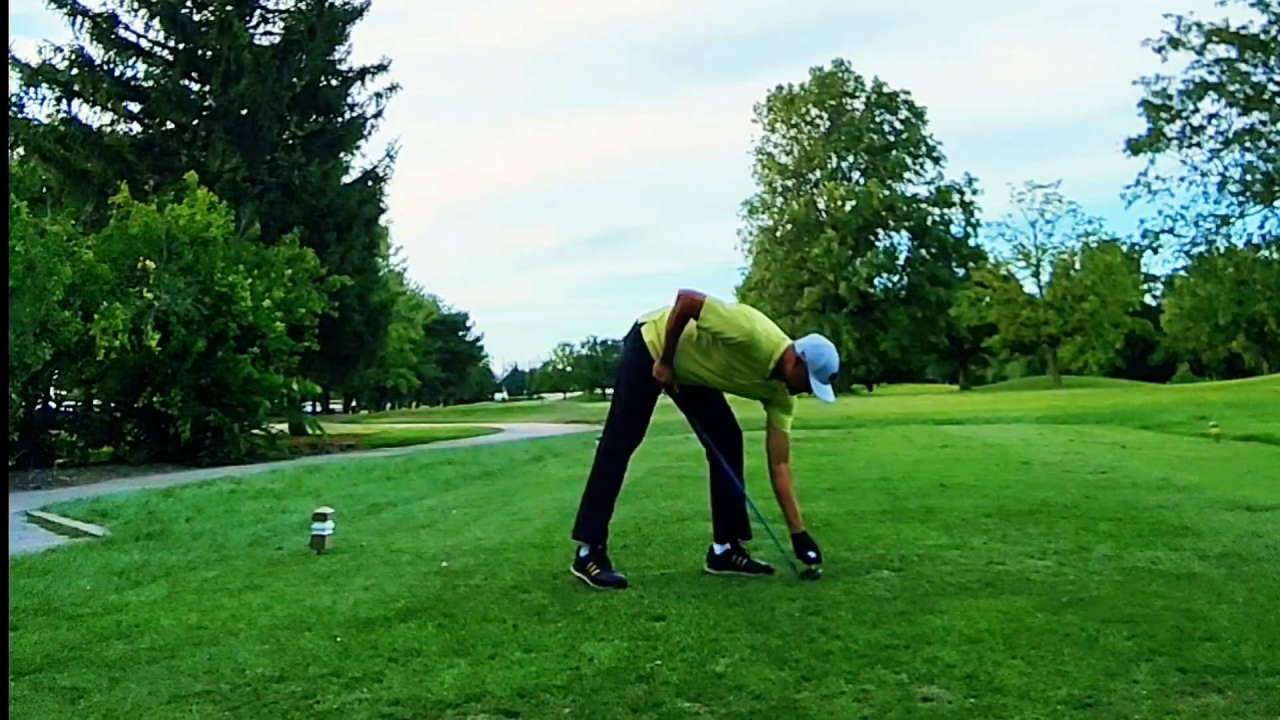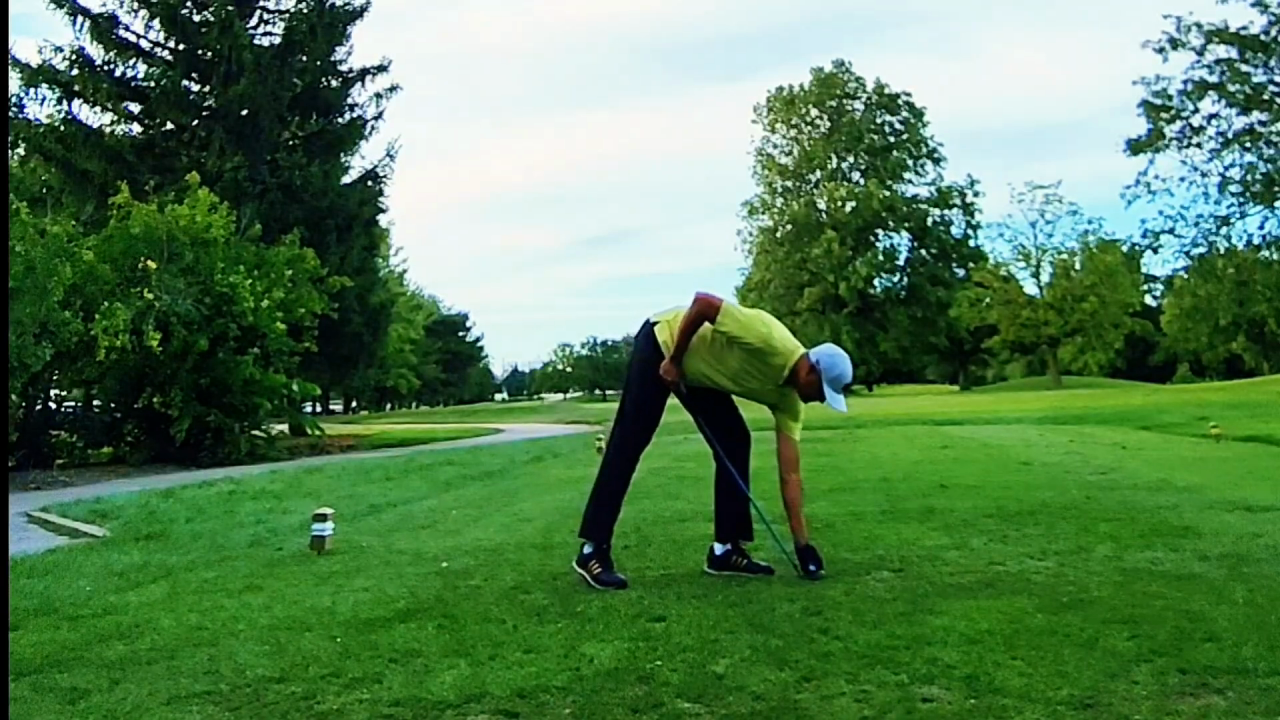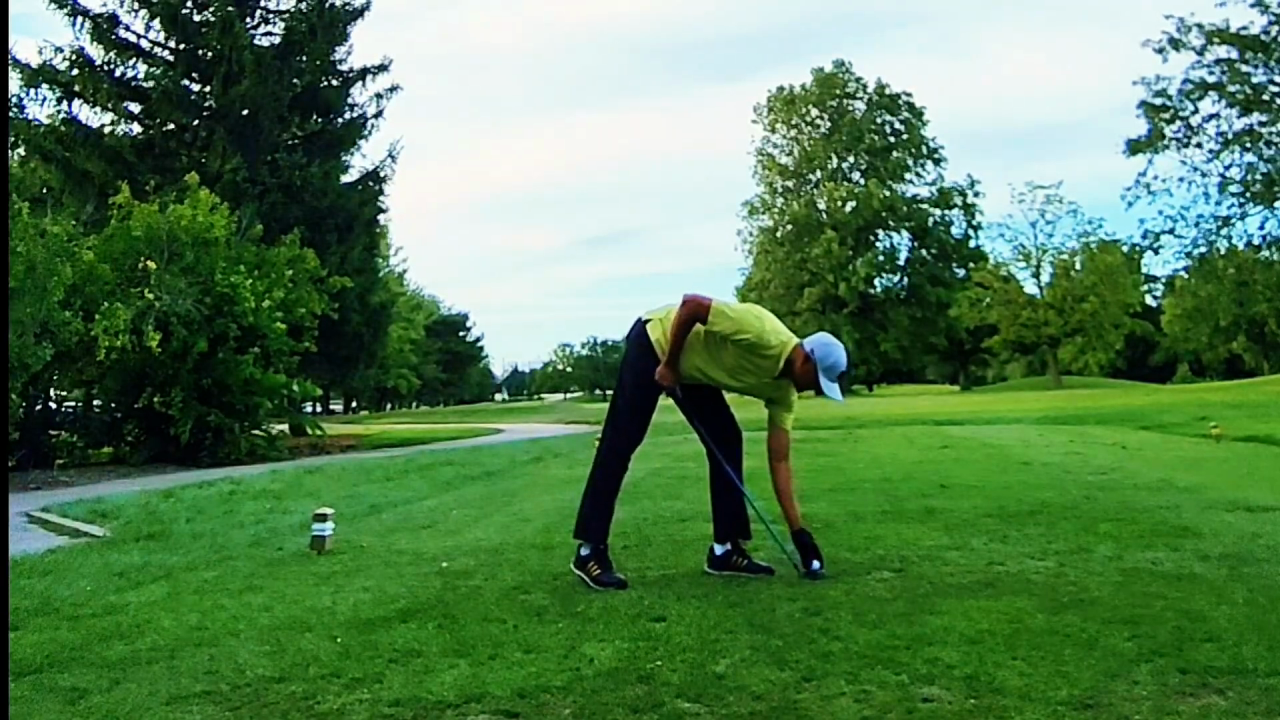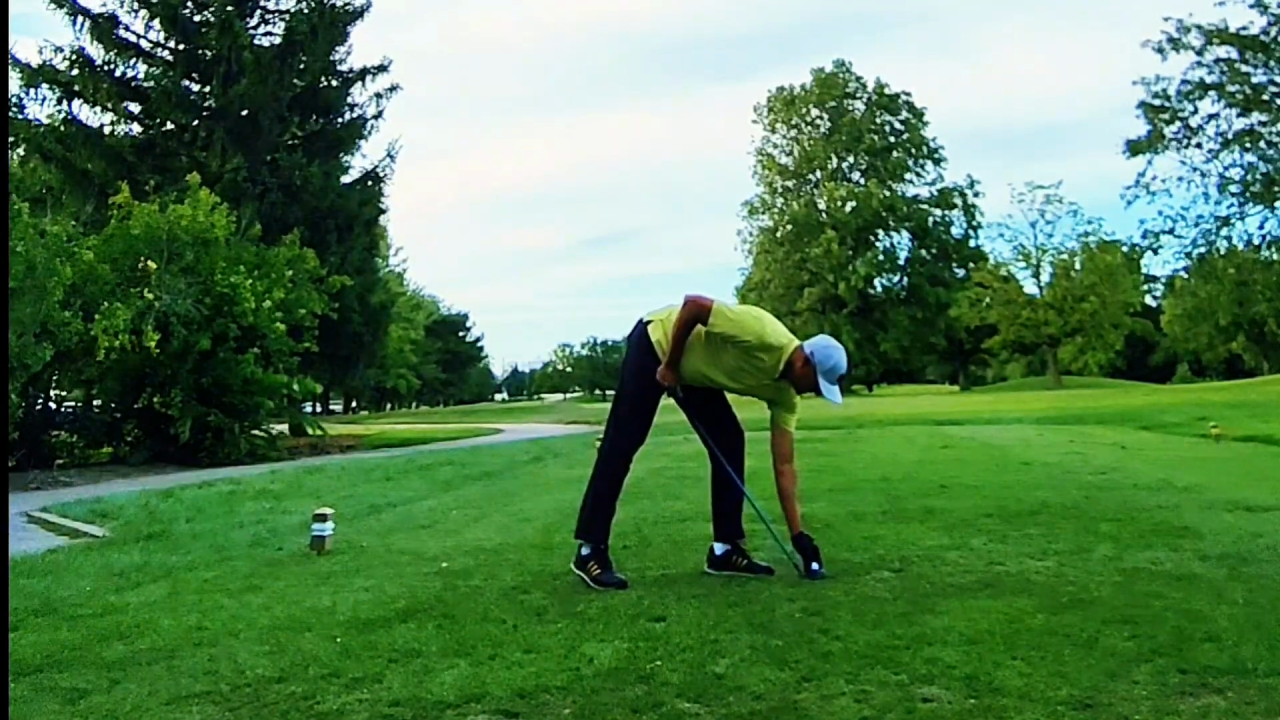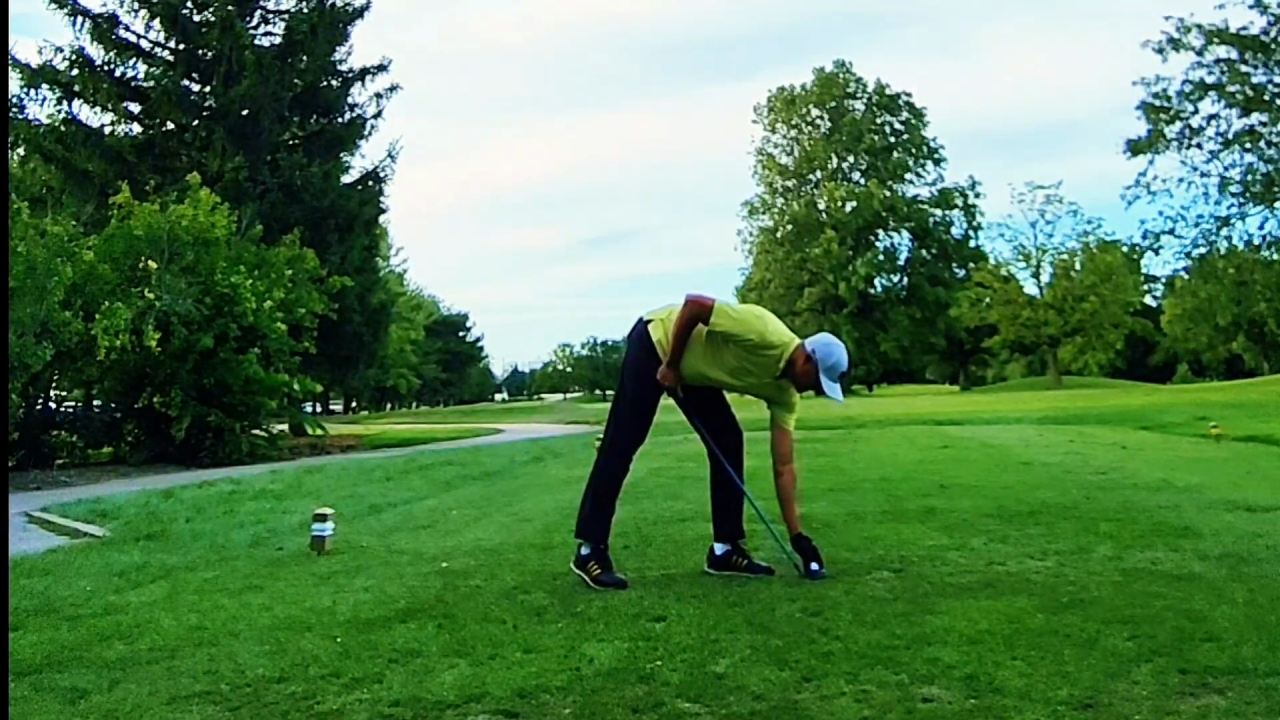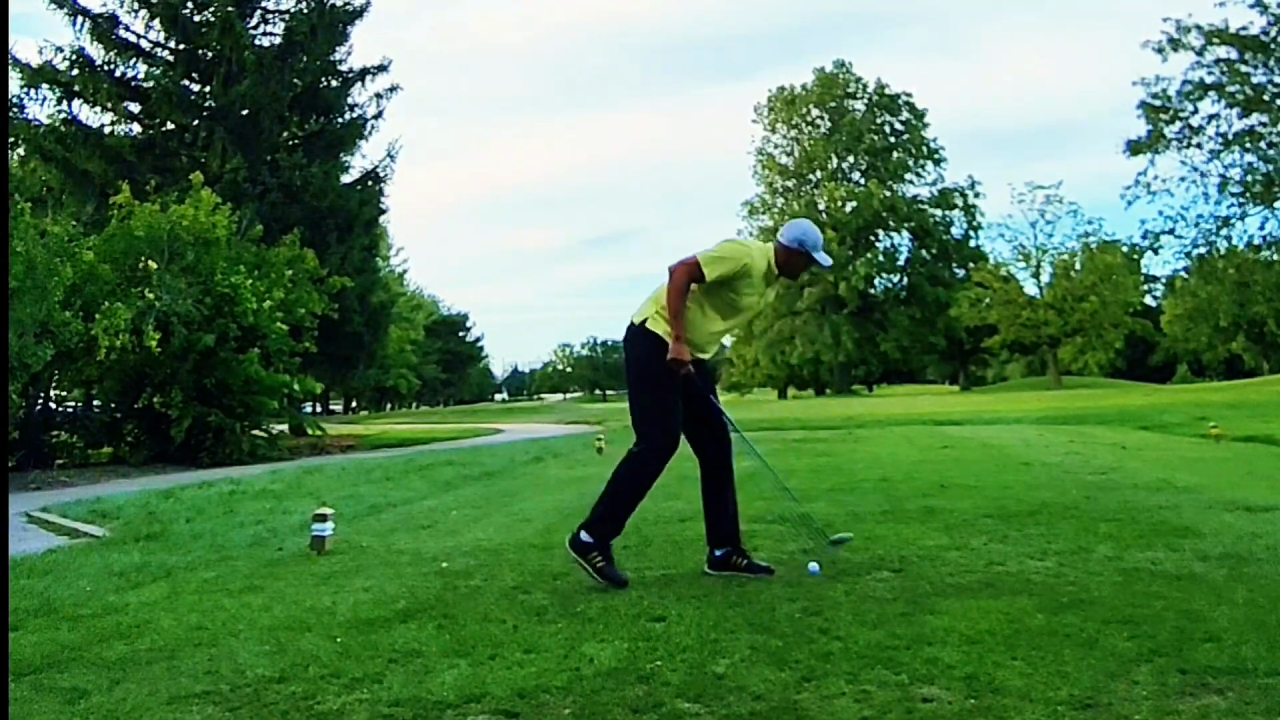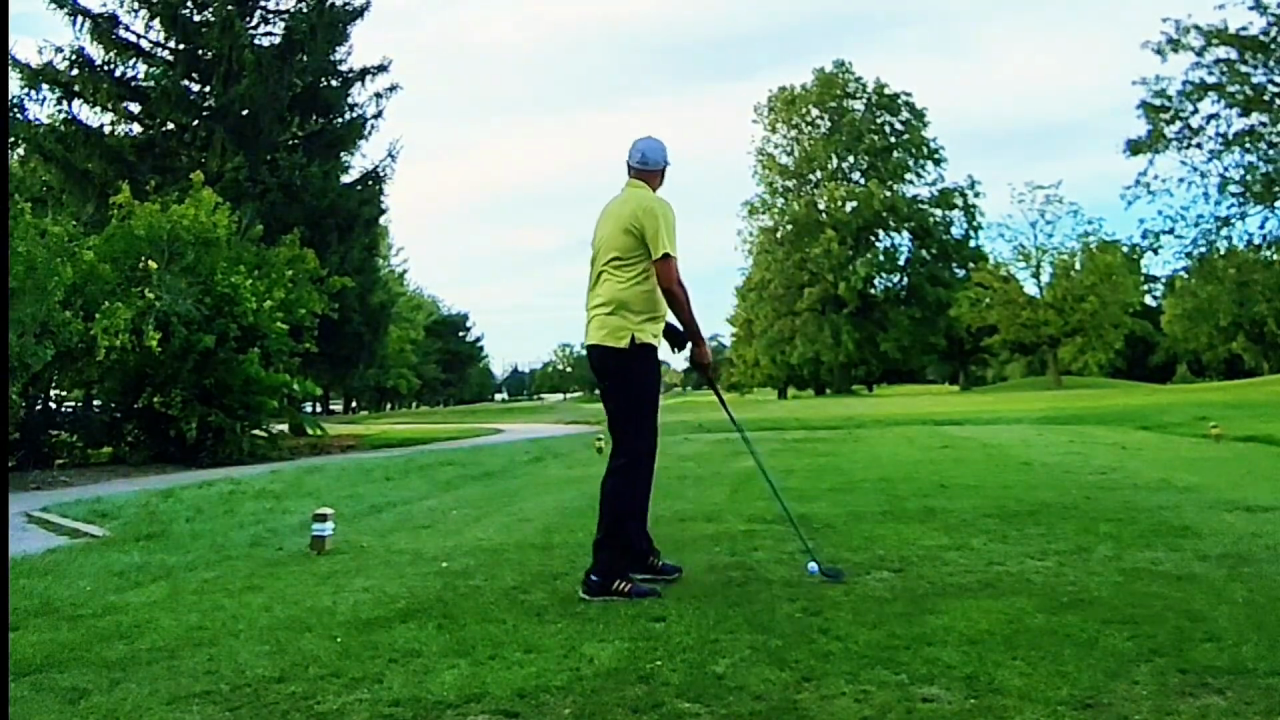
dt=0.7s
person 1, frame 1
left shoulder: (778, 391)
right shoulder: (753, 333)
left elbow: (779, 464)
right elbow: (685, 299)
left wrist: (798, 531)
right wrist: (665, 361)
left hip: (692, 370)
right hip: (652, 343)
left knee: (727, 443)
right knee: (619, 445)
left ankle: (725, 548)
right ankle: (590, 552)
person 1, frame 2
left shoulder: (787, 396)
right shoulder: (769, 339)
left elbow: (790, 474)
right elbow: (702, 302)
left wrist: (803, 544)
right wrist: (674, 360)
left hip: (698, 373)
right hip: (661, 343)
left knee: (735, 445)
right knee: (628, 445)
left ankle: (726, 549)
right ankle: (593, 551)
person 1, frame 3
left shoulder: (782, 388)
right shoulder: (761, 331)
left elbow: (779, 461)
right elbow: (691, 304)
left wrist: (798, 528)
right wrist: (669, 365)
left hip: (693, 369)
right hip: (655, 340)
left knee: (727, 443)
right knee: (620, 444)
left ankle: (725, 548)
right ankle: (590, 551)
person 1, frame 4
left shoulder: (783, 391)
right shoulder: (762, 333)
left elbow: (784, 465)
right elbow: (692, 304)
left wrist: (798, 533)
right wrist: (670, 365)
left hip: (695, 371)
right hip: (656, 342)
left knee: (730, 443)
right knee: (622, 445)
left ankle: (725, 548)
right ankle: (591, 551)
person 1, frame 5
left shoulder: (784, 390)
right shoulder: (763, 332)
left elbow: (784, 466)
right elbow: (692, 304)
left wrist: (796, 534)
right wrist: (670, 365)
left hip: (694, 370)
right hip: (656, 341)
left knee: (729, 443)
right knee: (621, 445)
left ankle: (726, 548)
right ankle: (590, 550)
person 1, frame 6
left shoulder: (769, 286)
right shoulder: (745, 256)
right elbow: (680, 271)
right wrist: (677, 342)
left hip: (689, 353)
right hip: (655, 337)
left knee: (717, 445)
right knee: (658, 442)
left ankle: (724, 549)
right ankle: (592, 538)
person 1, frame 7
left shoulder: (611, 209)
right shoulder: (655, 208)
right elbow: (670, 284)
left wrist: (664, 326)
right wrist: (698, 340)
left hip: (603, 339)
right hip: (628, 343)
left knee: (633, 451)
right knee: (632, 456)
left ankle: (635, 553)
right ankle: (604, 572)
